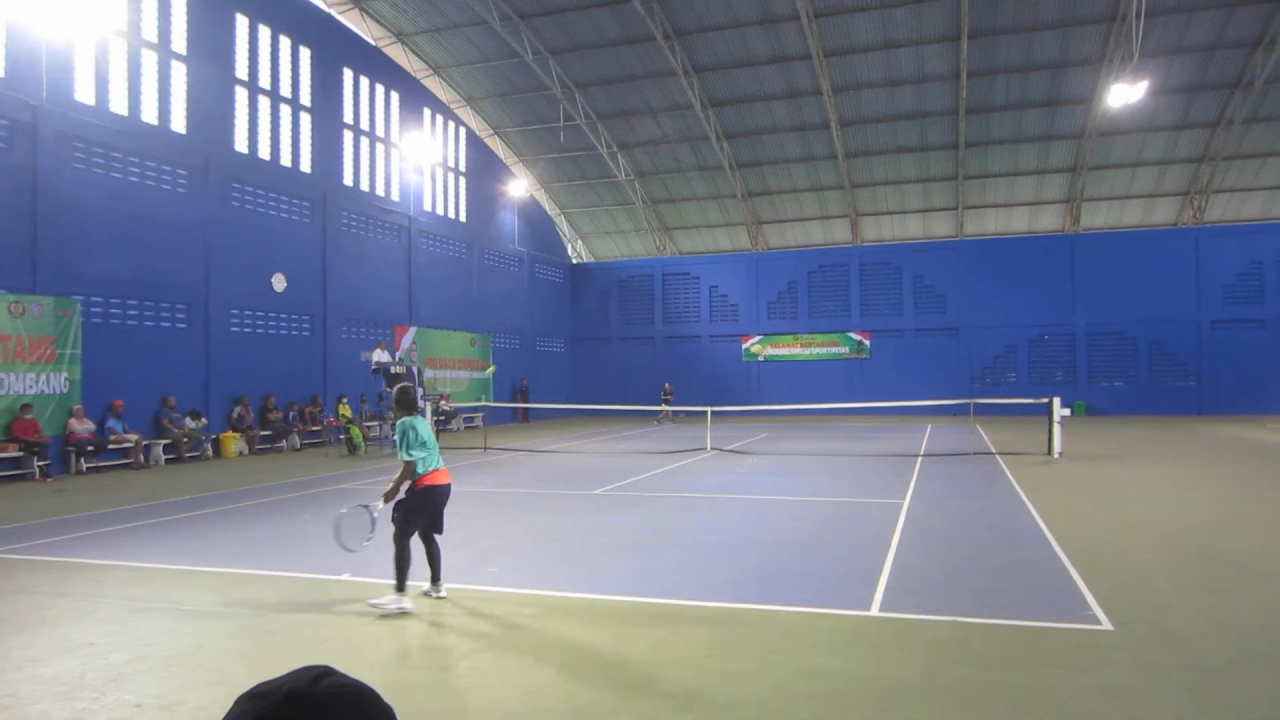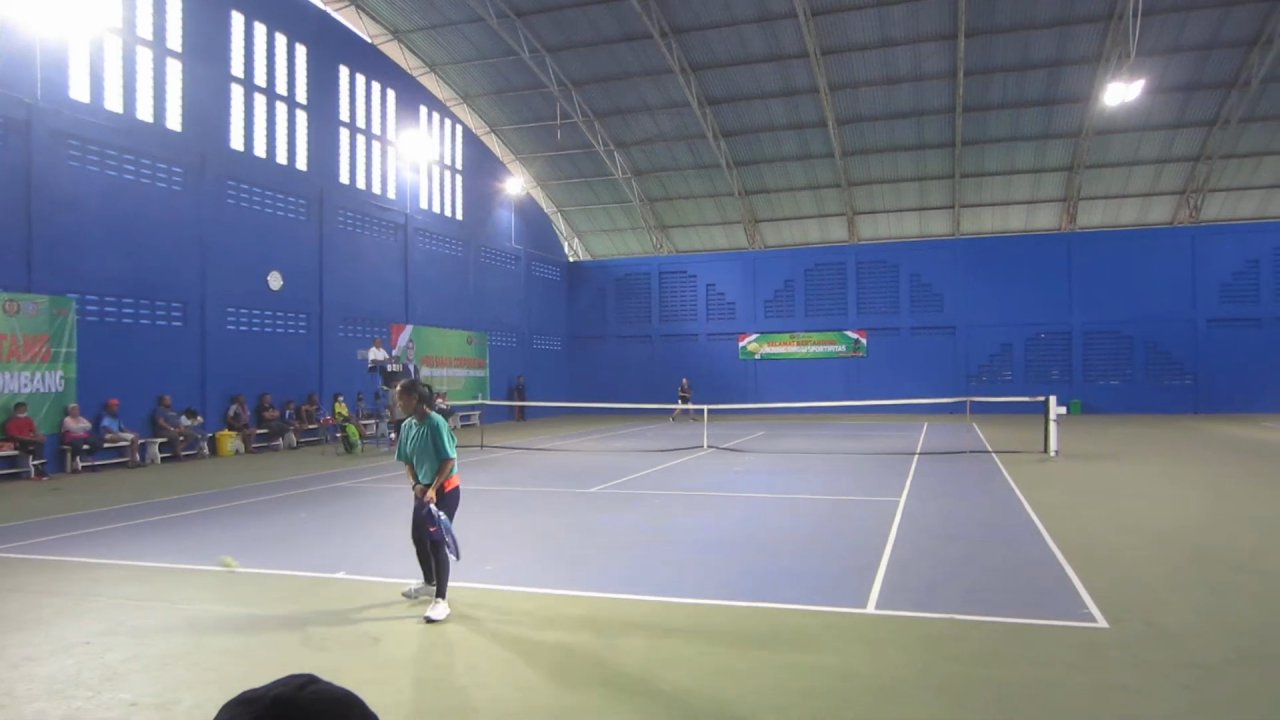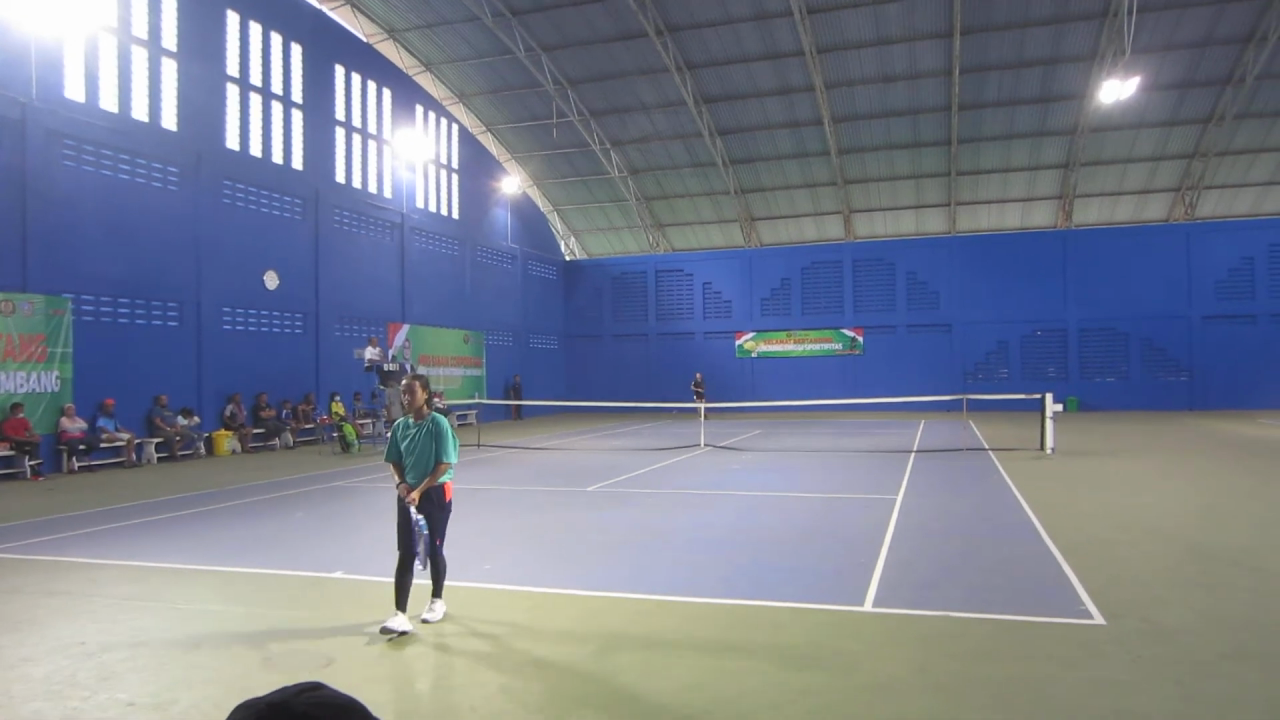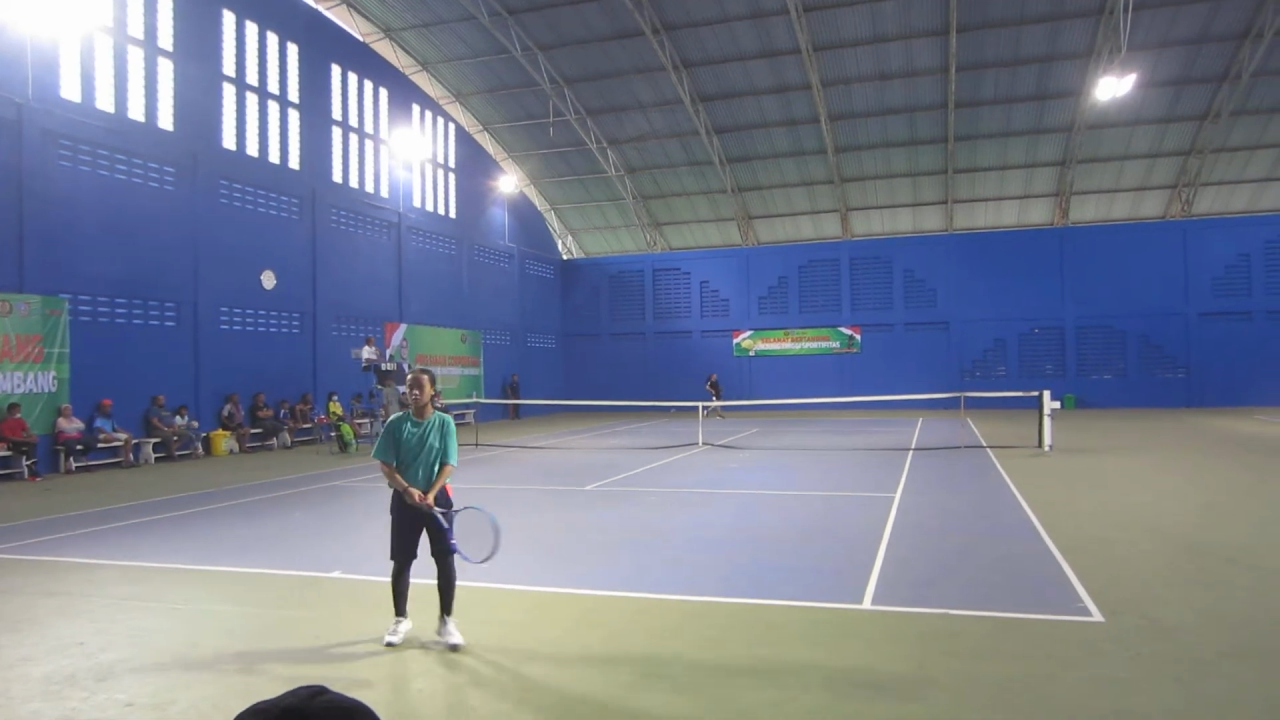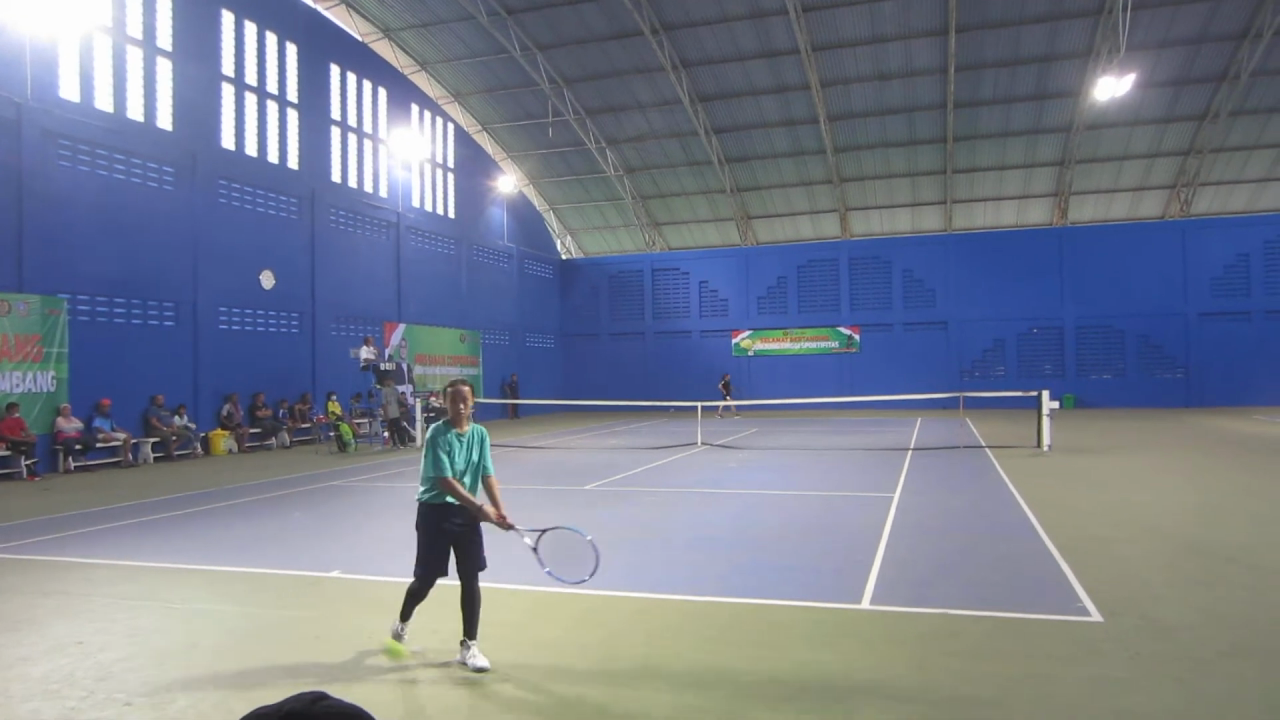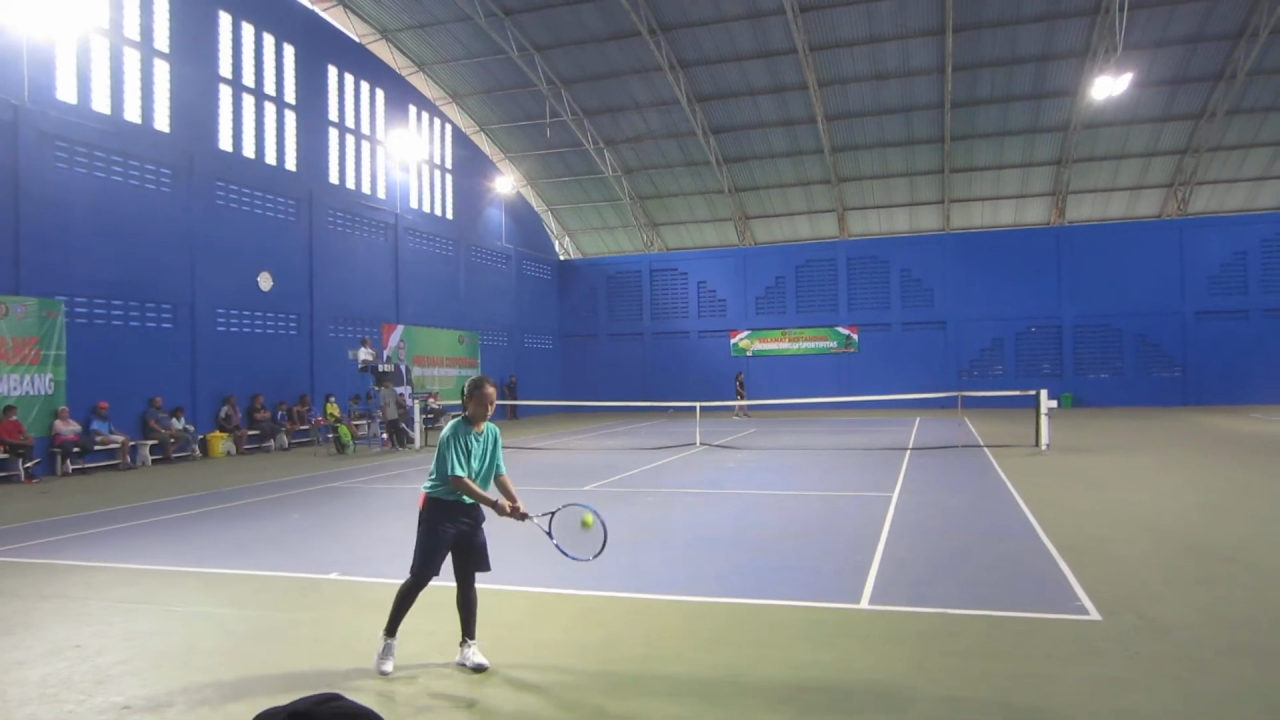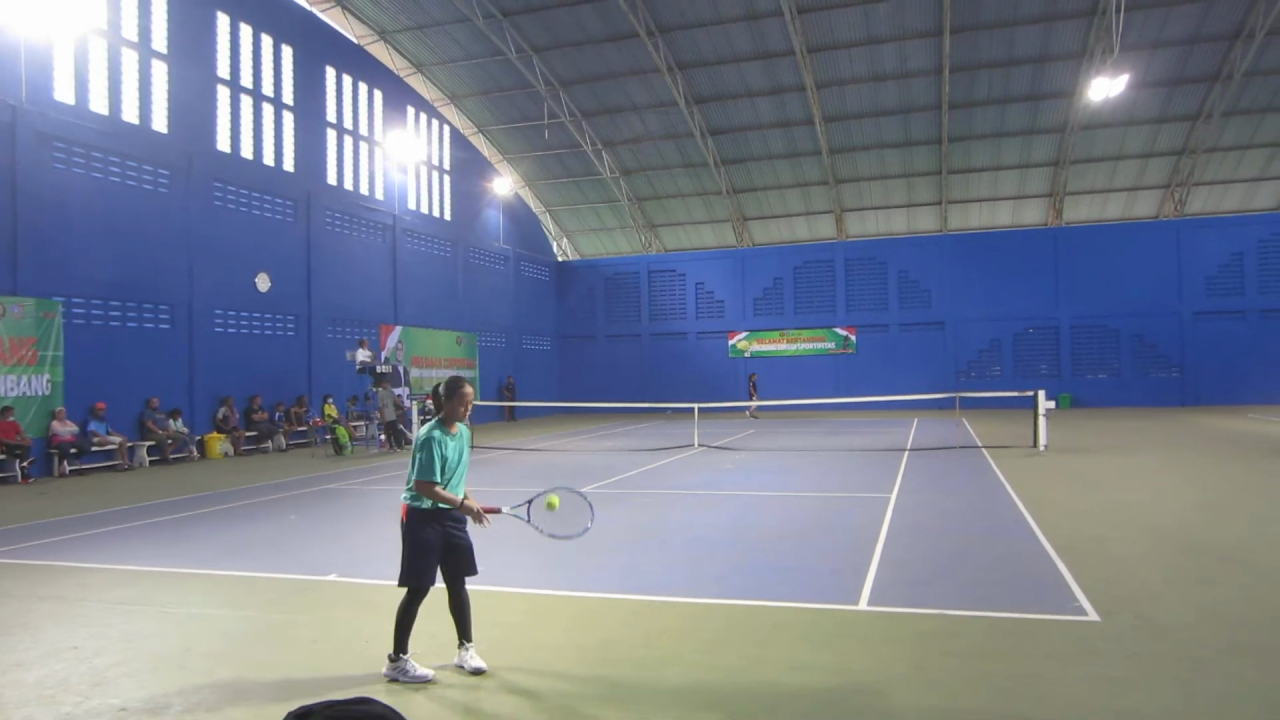
dt=0.4s
person 1, frame 1
left shoulder: (404, 424)
right shoulder: (421, 421)
left elbow: (410, 463)
left wrist: (394, 488)
right wrist: (398, 484)
left hip: (427, 486)
right hip: (442, 482)
left knee: (401, 537)
right knee: (427, 534)
left ankle: (400, 596)
right ankle: (436, 585)
person 1, frame 2
left shoulder: (435, 422)
right shoulder: (407, 426)
left elbow: (450, 460)
right elbow: (407, 461)
left wrist: (433, 488)
right wrist: (416, 485)
left hip: (444, 489)
right hip: (426, 489)
left knee: (435, 543)
right knee: (419, 539)
left ankle: (440, 601)
right ankle: (429, 583)
person 1, frame 3
left shoulder: (438, 424)
right shoulder: (400, 426)
left elbow: (444, 464)
right elbow: (395, 462)
left wrist: (419, 490)
right wrist: (401, 484)
left hip: (435, 494)
right hip: (408, 495)
left knee: (433, 550)
right knee: (405, 554)
left ankle: (437, 600)
right ankle: (400, 615)
person 1, frame 4
left shoulder: (444, 423)
right shoulder: (396, 423)
left elbow: (448, 465)
right elbow: (385, 464)
left wrist: (431, 494)
right wrist: (407, 489)
left hip: (437, 497)
right hip: (404, 499)
left knee: (445, 559)
right knee: (402, 561)
left ankle: (446, 620)
right ankle: (401, 619)
person 1, frame 5
left shoulder: (480, 434)
right shoulder: (437, 434)
left elbow: (487, 476)
right elbow: (445, 480)
left wrist: (499, 510)
right wrist: (480, 507)
left hip: (468, 513)
right hip: (434, 511)
left knee: (470, 579)
right knee: (426, 579)
left ankle: (469, 645)
right ankle: (403, 620)
person 1, frame 6
left shoulder: (493, 433)
right shoulder: (454, 433)
left elbow: (499, 474)
right elbow: (458, 480)
left wrist: (516, 502)
right wrist: (494, 503)
left hip: (470, 511)
right hip: (440, 509)
left knee: (467, 581)
right knee: (419, 577)
left ankle: (467, 646)
right ankle: (389, 638)
person 1, frame 7
left shoulder: (463, 433)
right shoulder: (431, 437)
right elbow: (425, 486)
left wrist: (467, 507)
right wrist: (463, 504)
left hip: (451, 517)
right hip: (422, 519)
left knee: (457, 584)
right knee: (417, 589)
left ankle: (465, 648)
right ankle: (397, 659)
